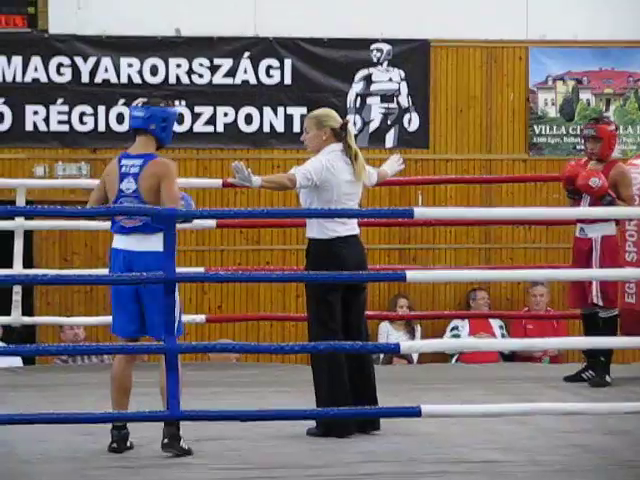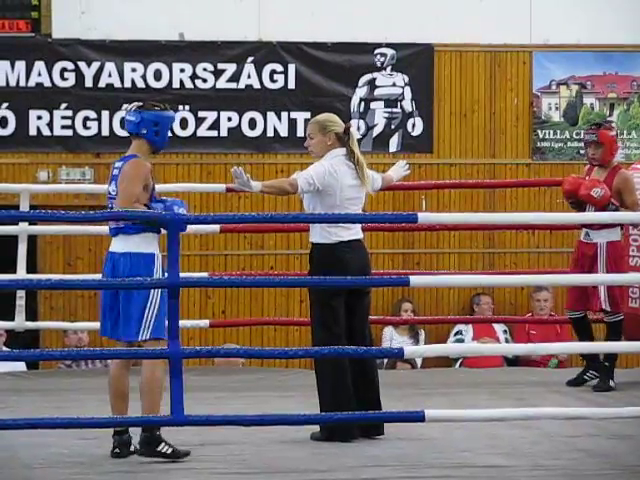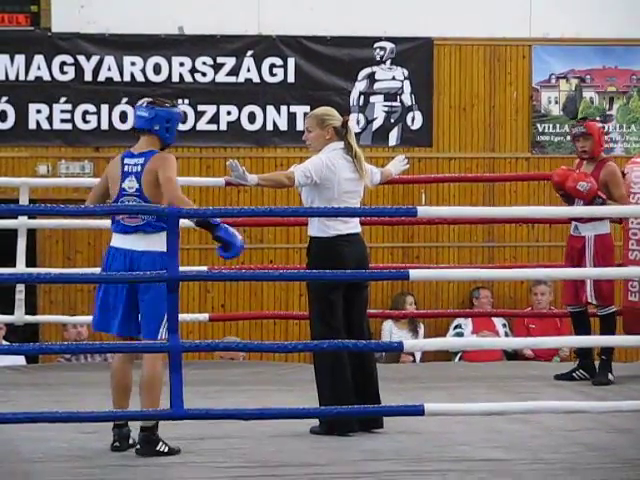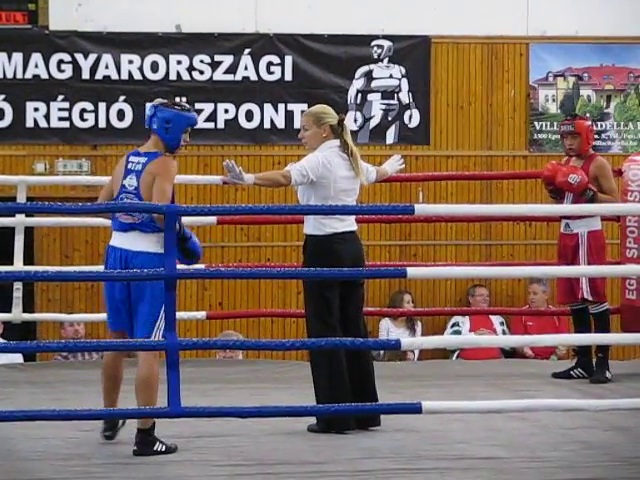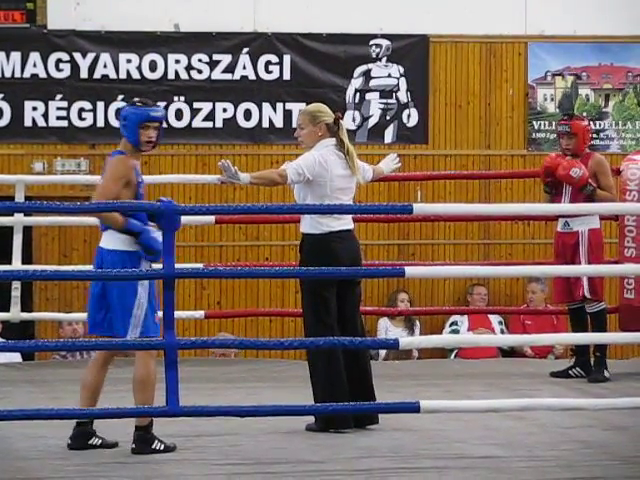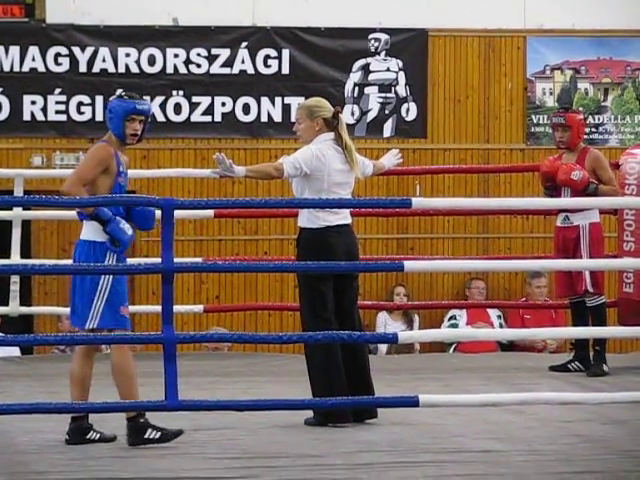
dt=0.4s
person 1, frame 1
left shoulder: (114, 166)
right shoulder: (163, 166)
left elbow: (92, 209)
right elbow: (176, 212)
right wrist: (179, 207)
left hip: (122, 256)
right hip: (155, 258)
left knee: (126, 347)
left ankle: (119, 432)
right ankle: (171, 431)
person 1, frame 2
left shoulder: (121, 164)
right shoulder: (140, 165)
right elbow: (125, 209)
left wrist: (157, 209)
right wrist: (164, 215)
left hip: (117, 257)
right hip: (141, 259)
left knee: (122, 351)
right knee: (153, 348)
left ankle: (120, 437)
right ankle: (150, 436)
person 1, frame 3
left shoulder: (116, 163)
right shoulder: (163, 160)
left elbow: (91, 205)
right elbow: (177, 200)
right wrist: (217, 228)
left hip: (119, 254)
right hip: (153, 258)
left knee: (124, 346)
right knee: (155, 348)
left ankle: (120, 430)
right ankle: (148, 435)
person 1, frame 4
left shoulder: (125, 162)
right shoulder: (165, 164)
left elbow: (102, 207)
right elbow: (160, 212)
right wrist: (185, 239)
left hip: (118, 253)
right hip: (150, 259)
left knee: (120, 340)
right knee: (150, 348)
left ankle: (110, 420)
right ankle: (145, 436)
person 1, frame 5
left shoulder: (122, 161)
right shoulder: (124, 163)
right elbow: (99, 207)
left wrist: (149, 215)
right wrist: (139, 231)
left hip: (109, 255)
right hip: (127, 258)
left knee: (106, 347)
right knee: (145, 346)
left ankle: (82, 430)
right ankle: (143, 434)
person 1, frame 6
left shoulder: (120, 159)
right shoulder: (103, 151)
right elbow: (70, 188)
left wrist: (129, 213)
right wrist: (105, 218)
left hip: (99, 248)
right hip: (101, 250)
left knee: (88, 340)
right knee: (118, 335)
left ankle: (78, 425)
right ankle: (137, 423)
person 2, frame 1
left shoulder: (322, 163)
right shoulder: (355, 164)
left elbow: (290, 180)
right elbow: (377, 175)
left wrist: (255, 181)
right wrist: (391, 167)
left hip: (326, 253)
right hip: (353, 251)
left knee: (326, 335)
right knee: (355, 331)
left ankle: (335, 421)
right ankle: (364, 415)
person 2, frame 2
left shoulder: (325, 169)
right shoulder: (357, 168)
left elbow: (291, 185)
right elbow: (382, 181)
left wrist: (255, 186)
right wrist: (395, 173)
left hip: (329, 258)
right hip: (357, 255)
left knee: (330, 340)
right knee: (359, 336)
left ankle: (339, 425)
right ankle: (368, 420)
person 2, frame 3
left shoulder: (323, 162)
right shoulder: (356, 162)
left elbow: (288, 178)
right elbow: (381, 175)
left wrist: (251, 179)
right wrist: (395, 167)
left hip: (328, 251)
right hip: (355, 249)
left knee: (328, 333)
right knee: (358, 330)
left ankle: (338, 418)
right ankle: (367, 413)
person 2, frame 4
left shoulder: (319, 160)
right shoulder: (351, 160)
left elbow: (285, 177)
right elbow: (376, 174)
left wrist: (247, 179)
right wrist: (391, 167)
left hip: (323, 249)
right hip: (351, 247)
left knee: (325, 330)
right knee: (353, 327)
left ankle: (335, 417)
right ankle: (364, 412)
person 2, frame 5
left shoulder: (315, 158)
right shoulder: (347, 158)
left elbow: (281, 176)
right elbow: (372, 172)
left wrist: (243, 178)
right wrist: (386, 166)
left hip: (320, 247)
right hip: (348, 245)
left knee: (322, 329)
right knee: (350, 325)
left ankle: (333, 415)
right ankle: (361, 409)
person 2, frame 6
left shoulder: (313, 153)
right shoulder: (346, 153)
left elbow: (277, 169)
right elbow: (372, 167)
left wrist: (238, 171)
right wrist: (387, 162)
left hip: (317, 242)
right hip: (345, 240)
left knee: (320, 323)
right knee: (348, 319)
left ankle: (332, 410)
right ankle: (360, 404)
person 3, frame 1
left shoulder: (618, 170)
right shoulder: (583, 165)
left wrist: (606, 196)
right wrist: (571, 190)
left hip: (603, 238)
right hip: (581, 237)
left knee: (605, 301)
right knee: (585, 303)
left ankle: (604, 366)
right ankle: (592, 363)
person 3, frame 2
right shoulder: (587, 172)
left wrist: (609, 205)
right wrist: (574, 201)
left hip: (608, 244)
right hip: (585, 243)
left knee: (611, 307)
right knee: (574, 307)
left ankle: (608, 371)
right ankle: (592, 363)
person 3, frame 3
left shoulder: (609, 169)
right shoulder: (578, 165)
left elbow: (624, 208)
left wrist: (596, 198)
right wrist: (565, 193)
left hip: (597, 237)
right hip: (576, 236)
left knee: (602, 300)
right knee: (574, 302)
left ankle: (606, 364)
right ankle: (585, 363)
person 3, frame 4
left shoulder: (598, 164)
right shoulder: (565, 163)
left elbow: (615, 202)
left wrist: (587, 191)
right wrist: (553, 190)
left hip: (588, 234)
right hip: (567, 233)
left knee: (595, 296)
right knee: (573, 299)
left ankle: (602, 362)
right ankle: (583, 362)
person 3, frame 5
left shoulder: (596, 161)
right shoulder: (559, 162)
left elbow: (613, 199)
left wrist: (586, 186)
right wrist: (549, 183)
left hip: (587, 232)
right hip: (563, 232)
left knee: (592, 295)
right knee: (572, 298)
left ankle: (600, 362)
right ankle: (581, 361)
person 3, frame 6
left shoulder: (593, 156)
right shoulder: (556, 160)
left elbow: (615, 191)
left wrist: (587, 185)
right wrist: (548, 185)
left hip: (586, 226)
right hip: (563, 227)
left knee: (592, 289)
right knee: (572, 293)
left ankle: (599, 356)
right ankle: (580, 355)
